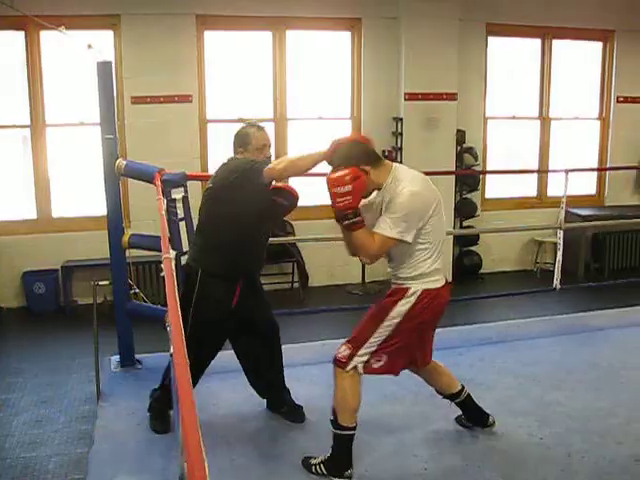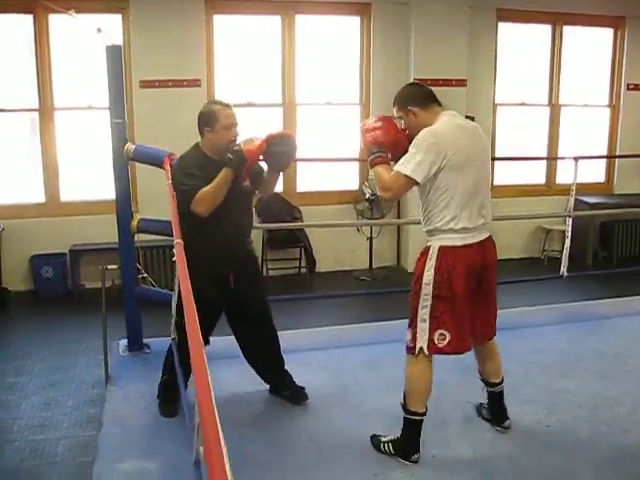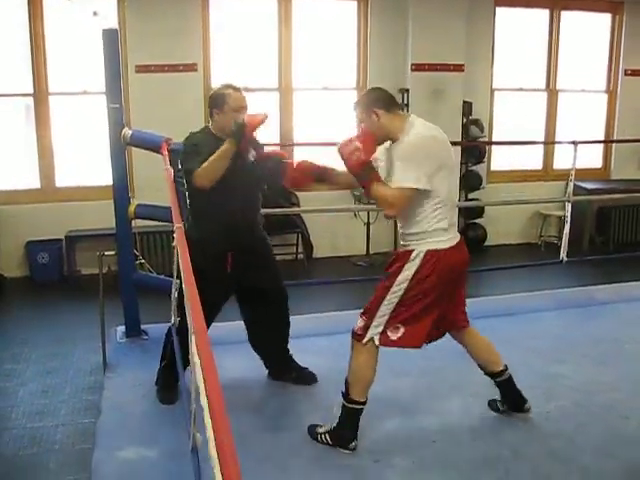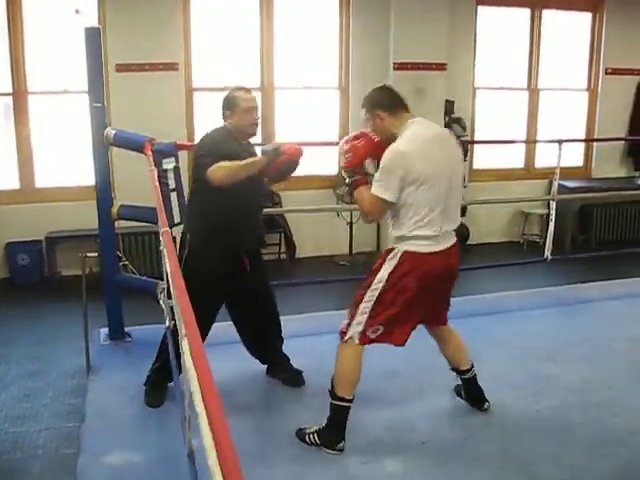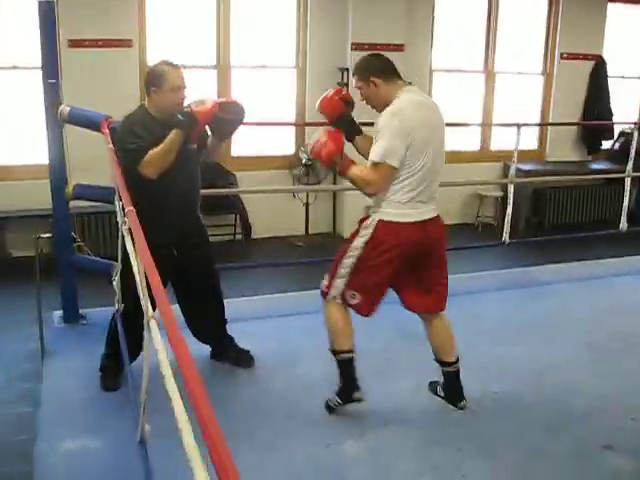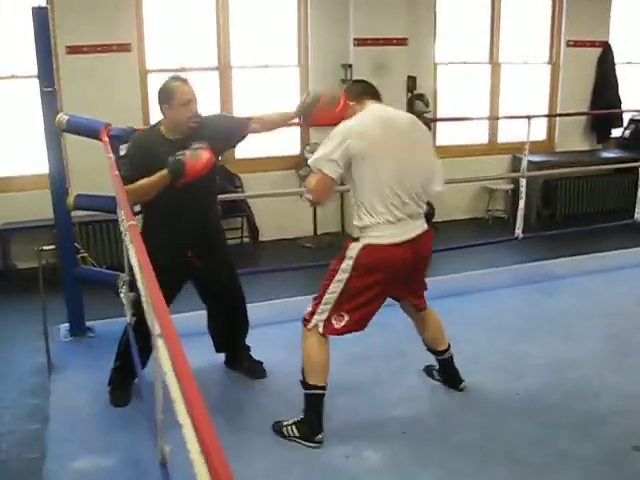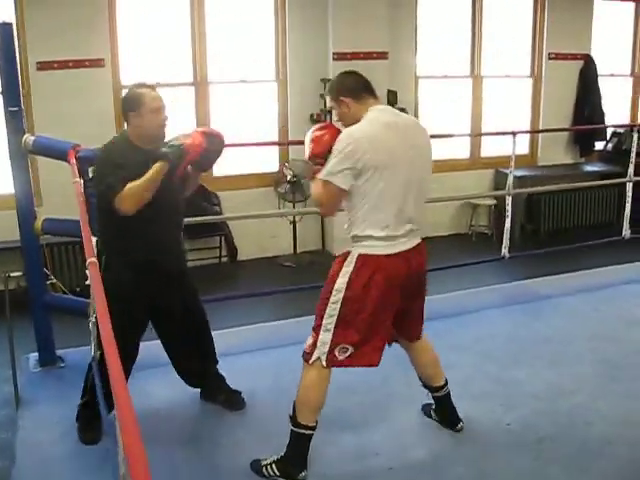
dt=0.7s
person 1, frame 1
left shoulder: (410, 193)
right shoulder: (385, 187)
left elbow: (370, 252)
right elbow: (354, 245)
left wrist: (347, 211)
right wrist: (348, 210)
left hip: (419, 294)
right hip: (419, 290)
left knee: (347, 363)
right knee: (417, 361)
right ankle: (476, 414)
person 1, frame 2
left shoulder: (432, 137)
right shoulder: (473, 131)
left elbow: (389, 188)
left wrist: (376, 151)
right wrist: (401, 150)
left hip: (447, 254)
right hip: (481, 247)
left knee: (419, 348)
right knee: (482, 335)
left ankle: (409, 442)
right ankle: (497, 410)
person 1, frame 3
left shoulder: (417, 143)
right shoulder: (398, 141)
left elbow: (393, 205)
right elbow: (373, 176)
left wrist: (362, 172)
right wrist: (341, 171)
left hip: (428, 256)
right hip: (450, 252)
left knee: (365, 335)
right knee: (459, 327)
left ankle: (345, 430)
right ankle: (512, 396)
person 1, frame 4
left shoulder: (399, 152)
right shoulder: (445, 137)
left elbow: (371, 212)
left wrist: (355, 172)
right wrist: (370, 167)
left hip: (412, 257)
right hip: (446, 251)
left knee: (353, 335)
right knee: (438, 323)
left ankle: (333, 431)
right ankle: (474, 392)
person 1, frame 5
left shoulder: (396, 115)
right shoulder: (427, 107)
left elbow: (374, 184)
left wrist: (339, 161)
right wrist: (347, 124)
left hip: (391, 227)
right hip: (429, 225)
left knee: (335, 296)
right knee: (432, 309)
left ankle: (349, 386)
right ankle: (453, 388)
person 1, frame 6
left shoulder: (348, 132)
right shoulder: (418, 127)
left elbow: (314, 193)
right elbow: (430, 189)
left wrist: (327, 162)
left hip: (376, 248)
right hip: (418, 240)
left knee: (316, 325)
right knee: (417, 306)
left ankle: (311, 424)
right ankle: (449, 372)
person 1, frame 7
left shoulder: (355, 138)
right shoulder: (416, 129)
left elbow: (325, 203)
left wrist: (316, 161)
left hip: (370, 261)
right hip: (412, 252)
left knee: (318, 356)
right knee: (412, 337)
right ankle: (447, 412)
person 2, frame 1
left shoulder: (253, 183)
right shoulder: (235, 172)
right elbow: (280, 169)
left wrist: (277, 209)
right wrist: (327, 153)
left hip: (243, 278)
right hip: (210, 279)
left knee: (266, 335)
right knee: (194, 348)
left ankle: (278, 398)
right ankle: (160, 405)
person 2, frame 2
left shoulder: (237, 155)
right shoulder: (188, 165)
left elbow: (264, 189)
right elbow: (202, 206)
left wrist: (275, 166)
right wrist: (231, 168)
left hip: (240, 259)
right hip: (202, 266)
left knee: (258, 323)
right knee: (191, 332)
left ankle: (280, 381)
right ankle: (169, 391)
person 2, frame 3
left shoulder: (248, 141)
right shoulder: (196, 143)
left elbow: (265, 177)
right elbow: (203, 181)
left wrist: (289, 173)
right wrist: (233, 140)
left hip: (250, 241)
right hip: (209, 247)
left knee: (272, 302)
left ankle: (281, 365)
right ankle: (168, 376)
person 2, frame 4
left shoulder: (246, 144)
right shoulder: (214, 142)
right elbow: (218, 176)
left wrist: (271, 169)
right wrist: (264, 159)
left hip: (244, 246)
right hip: (207, 247)
left knee: (261, 307)
right knee: (194, 317)
left ankle: (277, 363)
right ankle: (158, 379)
person 2, frame 5
left shoulder: (183, 115)
right shoulder: (133, 126)
left elbow: (206, 155)
right elbow: (150, 168)
left wrist: (220, 132)
right wrist: (181, 129)
left hip: (187, 224)
right hip: (149, 231)
left knee: (204, 288)
right knee: (136, 300)
left ankle: (222, 345)
right ankle: (113, 364)
person 2, frame 6
left shoulder: (210, 127)
right shoulder: (143, 144)
left elbow: (252, 124)
right elbow: (129, 195)
left wrist: (297, 113)
right wrist: (167, 172)
left hip: (207, 237)
right hip: (162, 242)
left knee: (228, 297)
right knee: (147, 312)
left ankle: (236, 354)
right ankle: (122, 376)
person 2, frame 7
left shoulder: (162, 150)
right shoulder: (113, 154)
left elbow: (179, 191)
right elbow: (127, 203)
left wrist: (195, 167)
right wrist: (163, 163)
left hip: (167, 262)
right hip: (125, 269)
left knee: (192, 327)
right knee: (116, 345)
left ankle: (211, 385)
right ankle: (90, 412)
